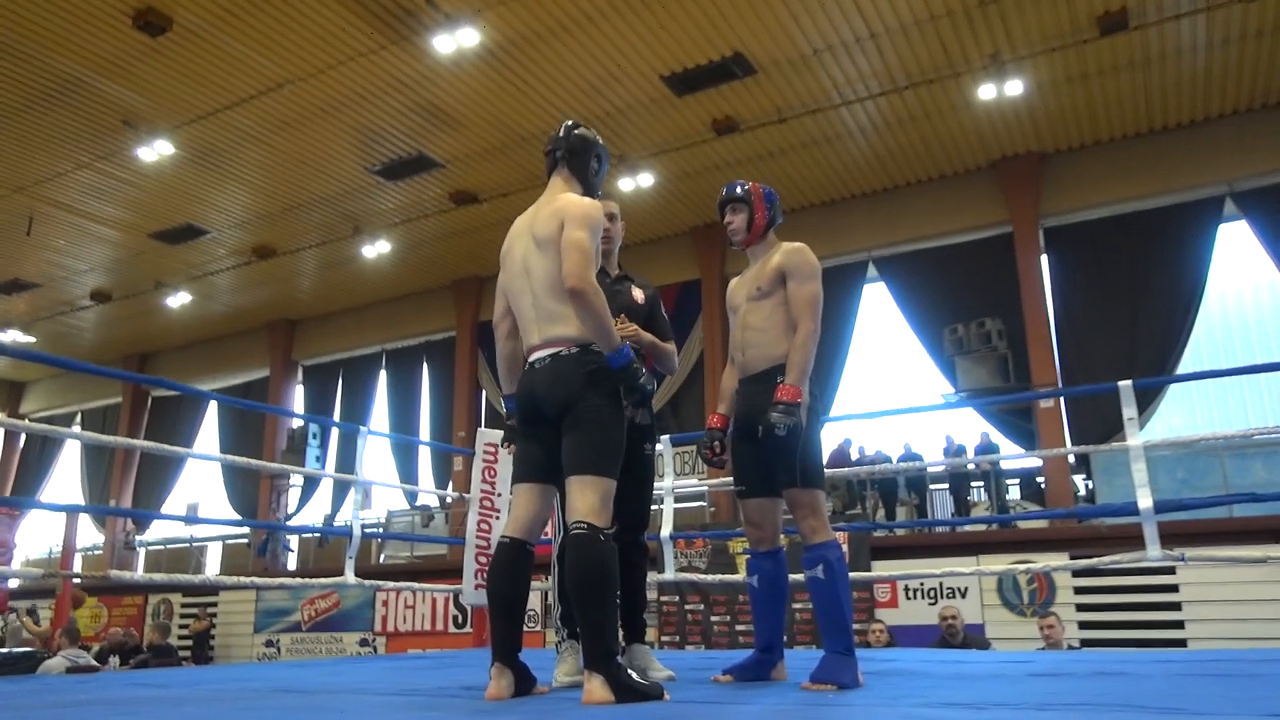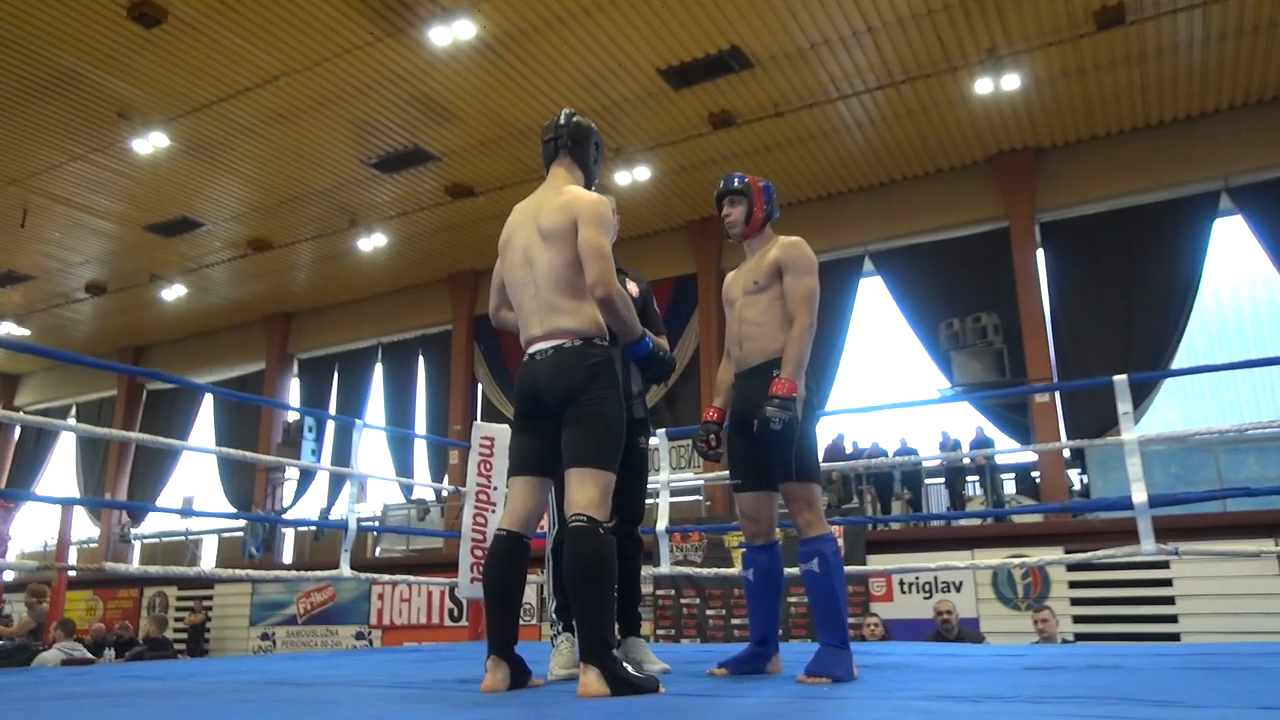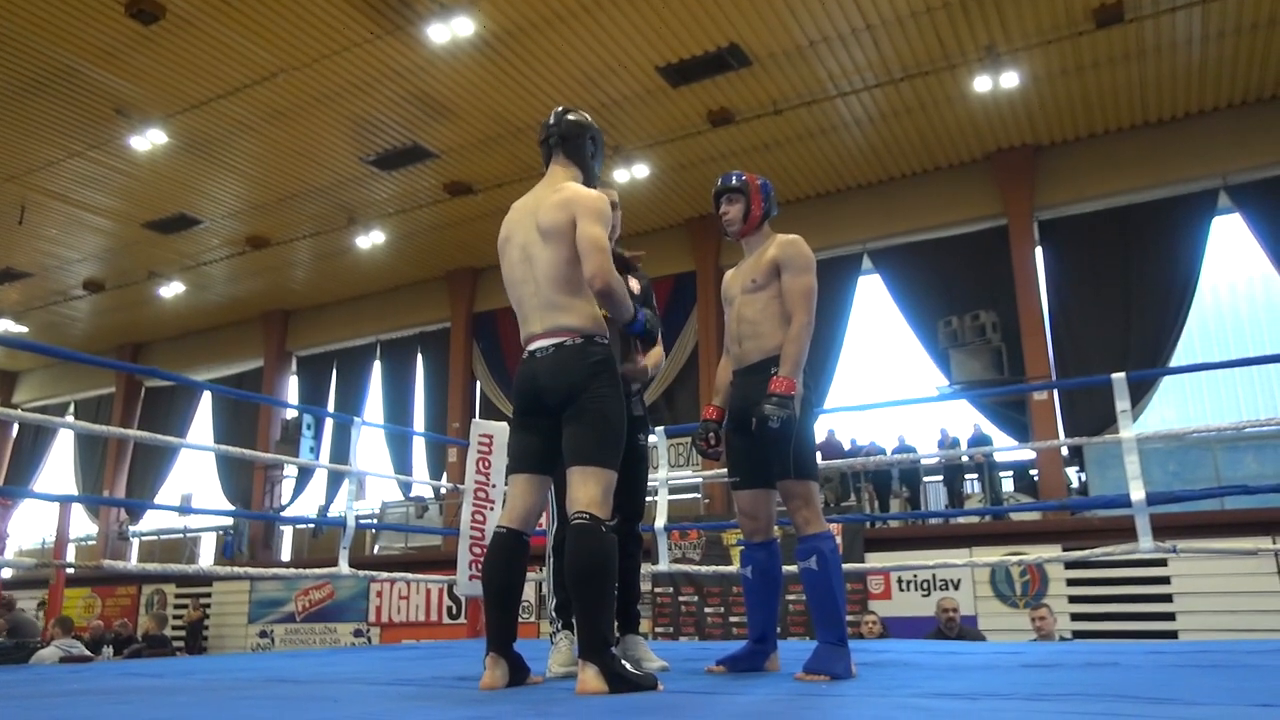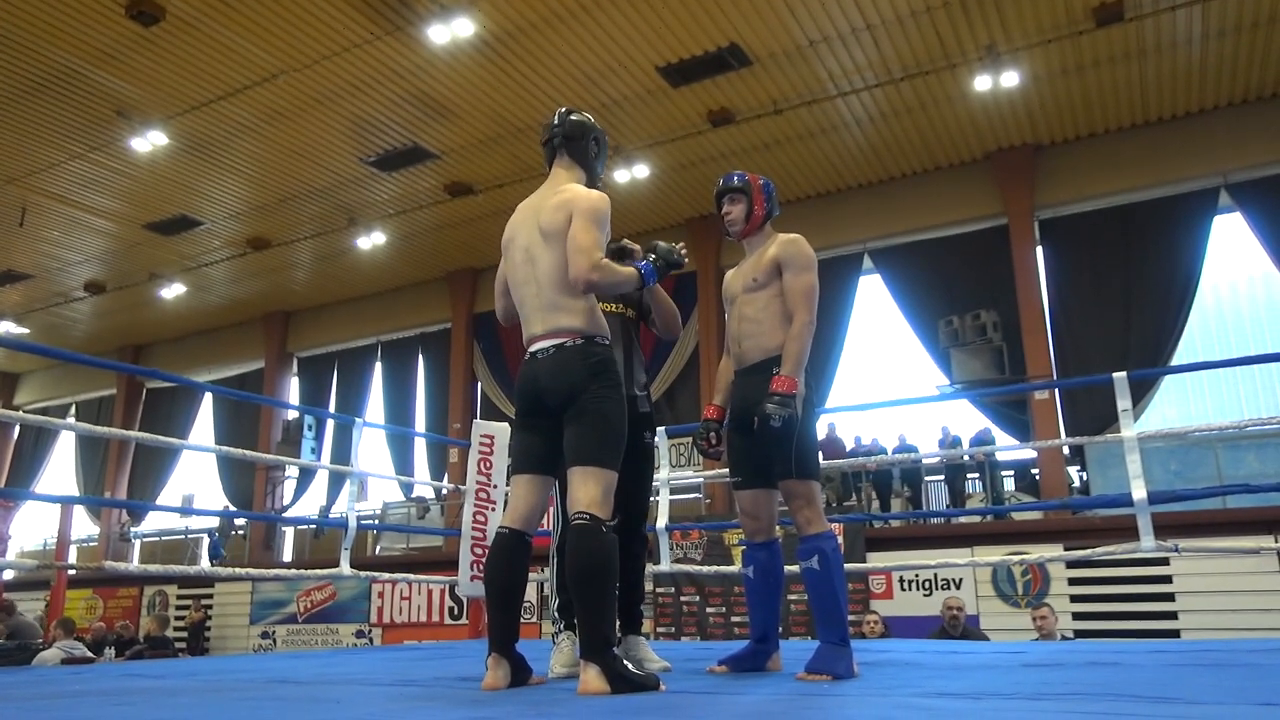
dt=0.5s
person 1, frame 1
left shoulder: (516, 230)
right shoulder: (580, 208)
left elbow: (503, 327)
right elbow: (578, 281)
left wrist: (511, 401)
right wrist: (624, 360)
left hip: (535, 380)
right hip: (580, 371)
left knee: (522, 523)
right knee: (590, 515)
left ankle: (504, 669)
right ankle: (602, 672)
person 1, frame 2
left shoulder: (513, 220)
right shoulder: (588, 203)
left elbow: (498, 310)
right elbow: (603, 288)
right wrist: (644, 347)
left hip: (531, 372)
right hip: (582, 365)
left knee: (517, 517)
right knee: (587, 509)
left ankle: (500, 661)
right ankle: (597, 665)
person 1, frame 3
left shoulder: (512, 216)
right shoulder: (586, 198)
right elbow: (599, 279)
right wrist: (638, 318)
left hip: (532, 369)
right hip: (582, 361)
left knee: (516, 514)
right knee: (589, 507)
left ankle: (499, 658)
right ankle: (596, 663)
person 1, frame 4
left shoulder: (517, 217)
right shoulder: (586, 199)
left elbow: (504, 309)
right elbow: (586, 273)
right wrist: (649, 269)
left hip: (533, 370)
right hip: (583, 363)
left knee: (519, 515)
right knee: (589, 508)
left ankle: (501, 659)
right ankle: (598, 663)
person 2, frame 1
left shoulder: (794, 257)
right shoulder: (735, 286)
left elbow: (808, 328)
left wrist: (791, 392)
right wrist: (719, 419)
left hip: (783, 394)
right hip: (747, 403)
left knee: (809, 517)
right knee: (759, 532)
left ankle: (840, 655)
right ankle: (768, 654)
person 2, frame 2
left shoulder: (791, 250)
right shoulder: (732, 280)
left elbow: (804, 322)
left wrist: (787, 386)
right wrist: (714, 414)
left hip: (780, 389)
right hip: (743, 399)
left knee: (806, 513)
right knee: (755, 526)
left ankle: (836, 649)
right ankle: (764, 647)
person 2, frame 3
left shoulder: (789, 248)
right shoulder: (731, 278)
left elbow: (802, 321)
left wrist: (785, 384)
right wrist: (714, 411)
left hip: (778, 387)
right hip: (742, 396)
left knee: (803, 510)
right knee: (753, 524)
left ankle: (834, 646)
right ankle: (762, 644)
person 2, frame 4
left shoulder: (790, 248)
right shoulder: (731, 277)
left elbow: (803, 319)
left wrist: (786, 383)
right wrist: (714, 412)
left hip: (779, 385)
right hip: (743, 396)
left knee: (804, 509)
right knee: (754, 523)
left ankle: (835, 645)
right ankle: (763, 644)
person 3, frame 1
left shoulder: (643, 293)
left elbow: (672, 364)
left wrist: (643, 339)
left hip: (634, 421)
left knee: (632, 535)
left ankle: (635, 644)
right ankle: (569, 644)
person 3, frame 2
left shoulder: (636, 286)
left elbow: (663, 354)
left wrist: (636, 332)
left hip: (628, 415)
left knee: (627, 527)
right knee: (570, 524)
left ankle: (631, 636)
right ankle: (564, 636)
person 3, frame 3
left shoulder: (636, 280)
left elbow: (657, 347)
left wrist: (644, 365)
left hip: (626, 412)
left knee: (627, 526)
right knee: (569, 523)
left ankle: (629, 634)
right ankle: (563, 634)
person 3, frame 4
left shoulder: (634, 283)
left elbow: (672, 329)
left hip: (632, 410)
left knee: (631, 525)
right knee: (573, 521)
left ankle: (631, 634)
right ankle: (565, 634)
